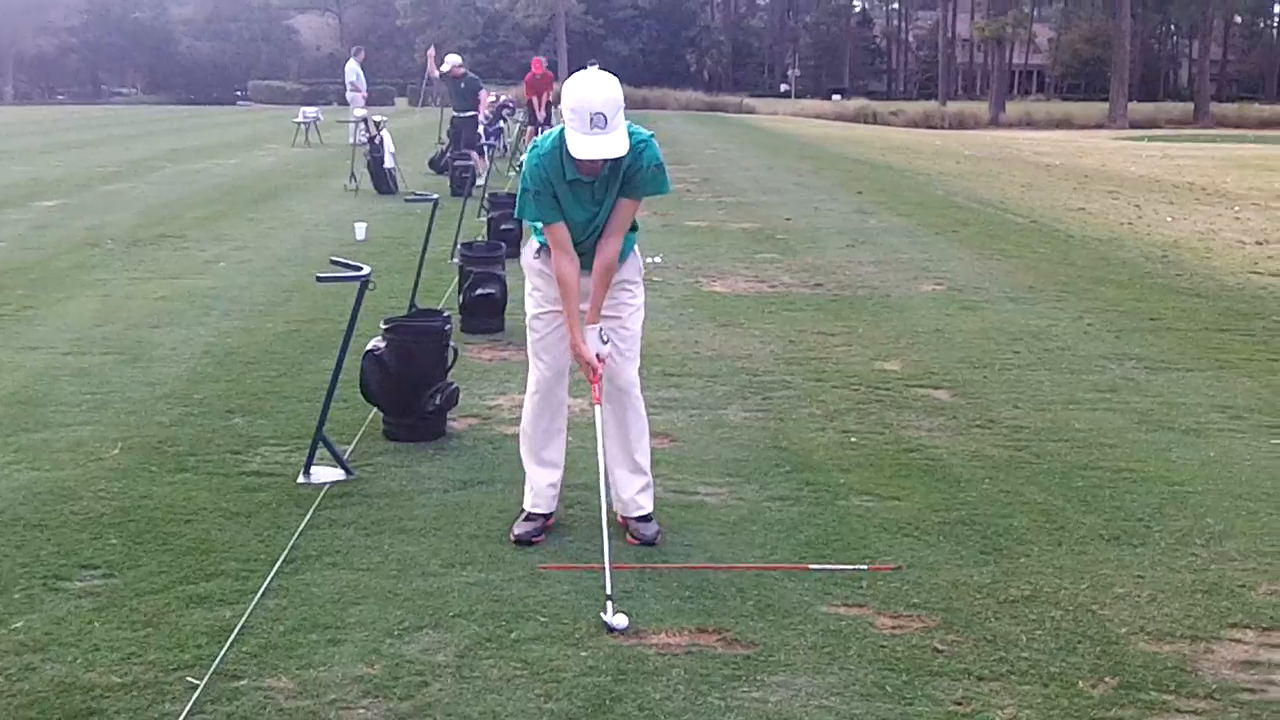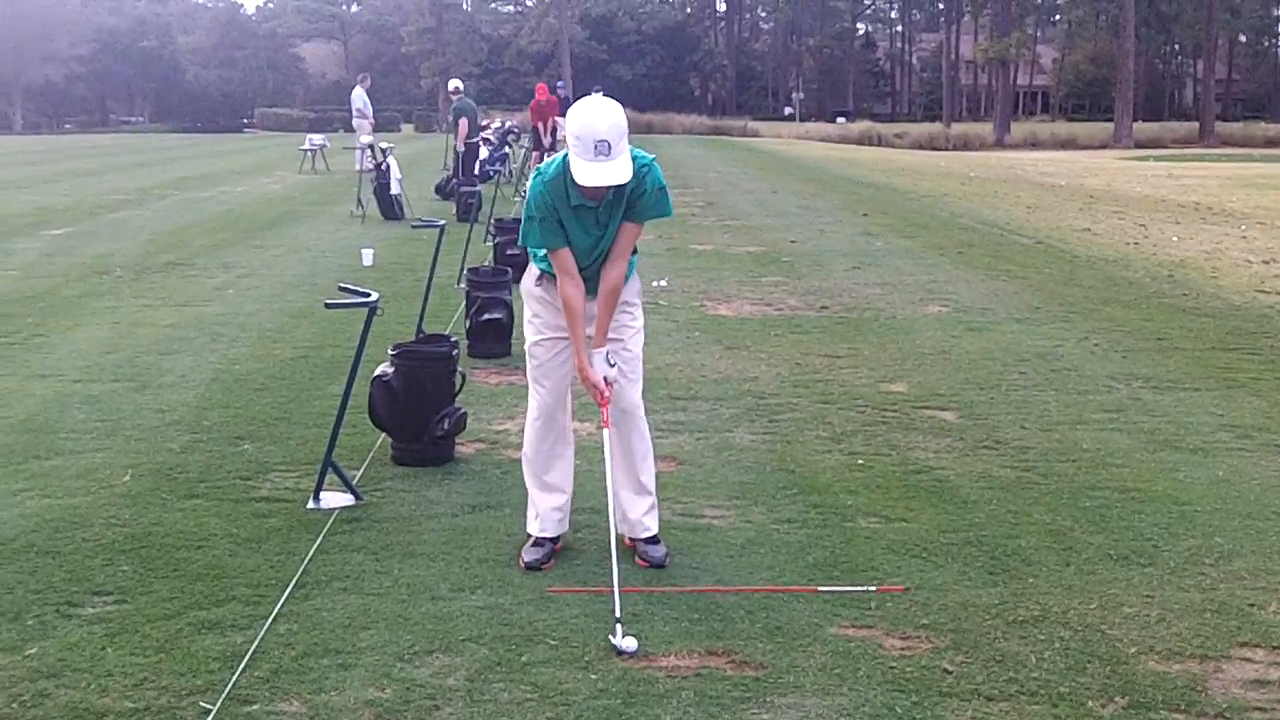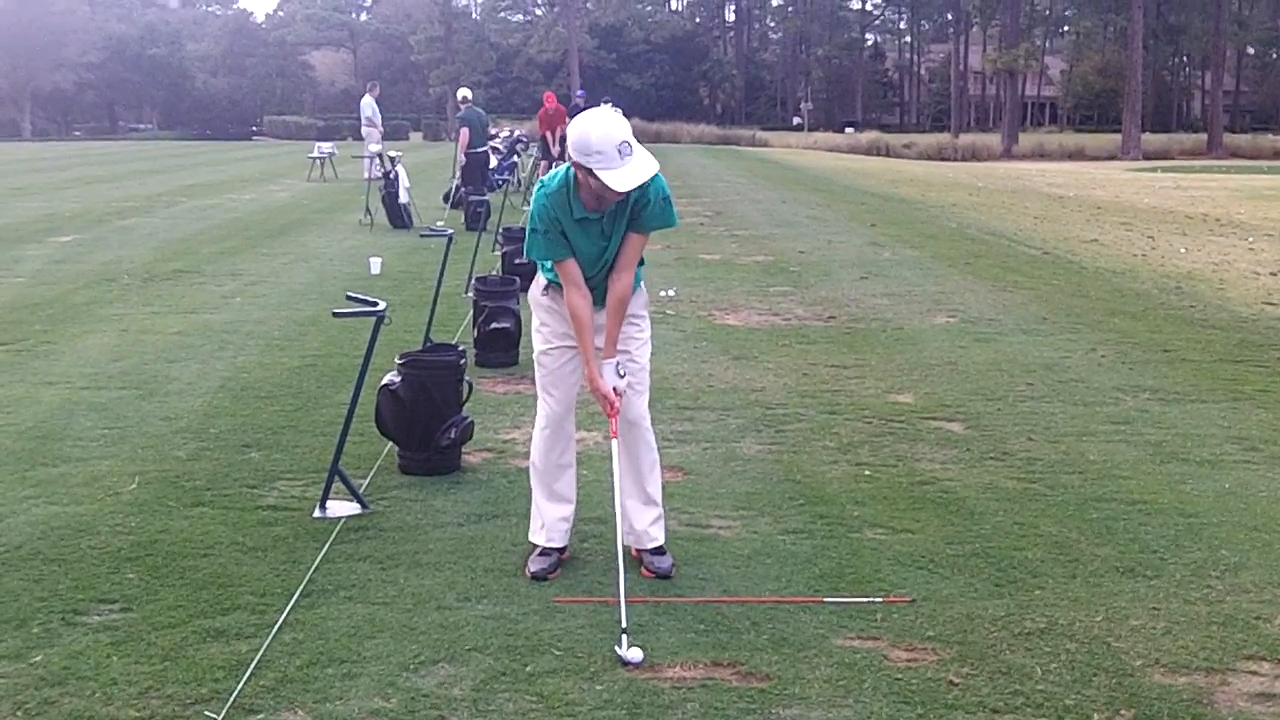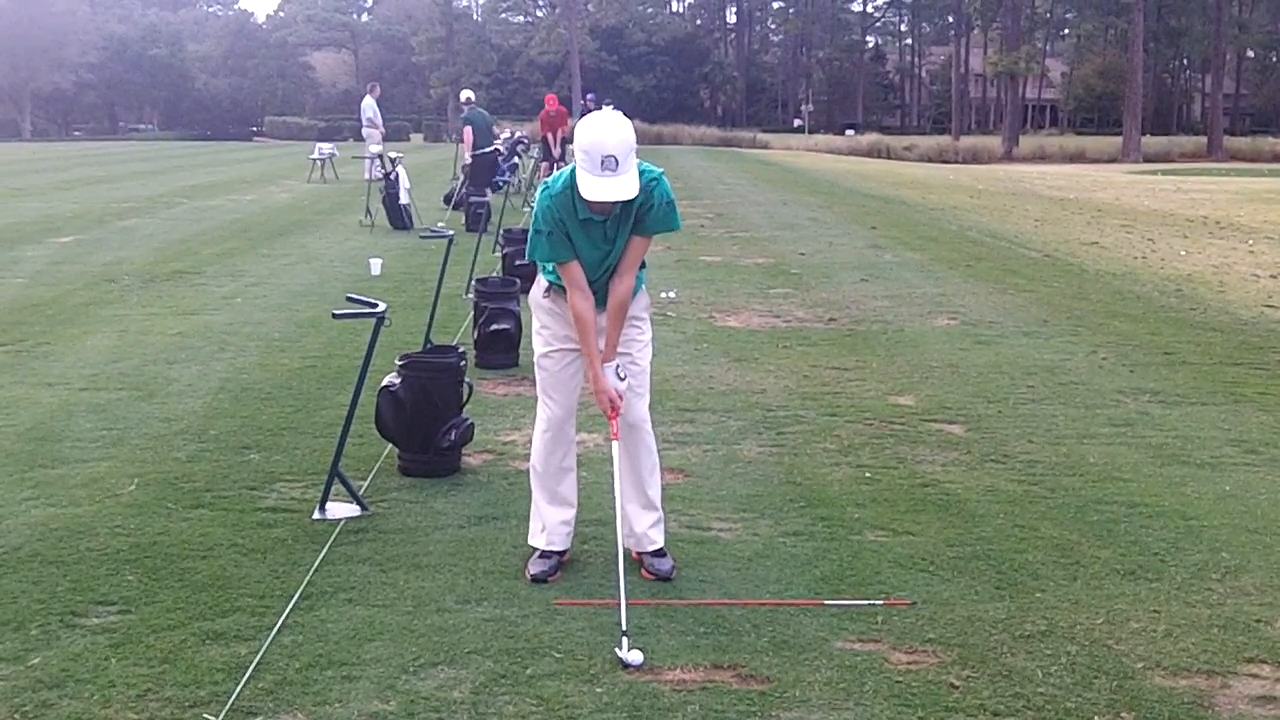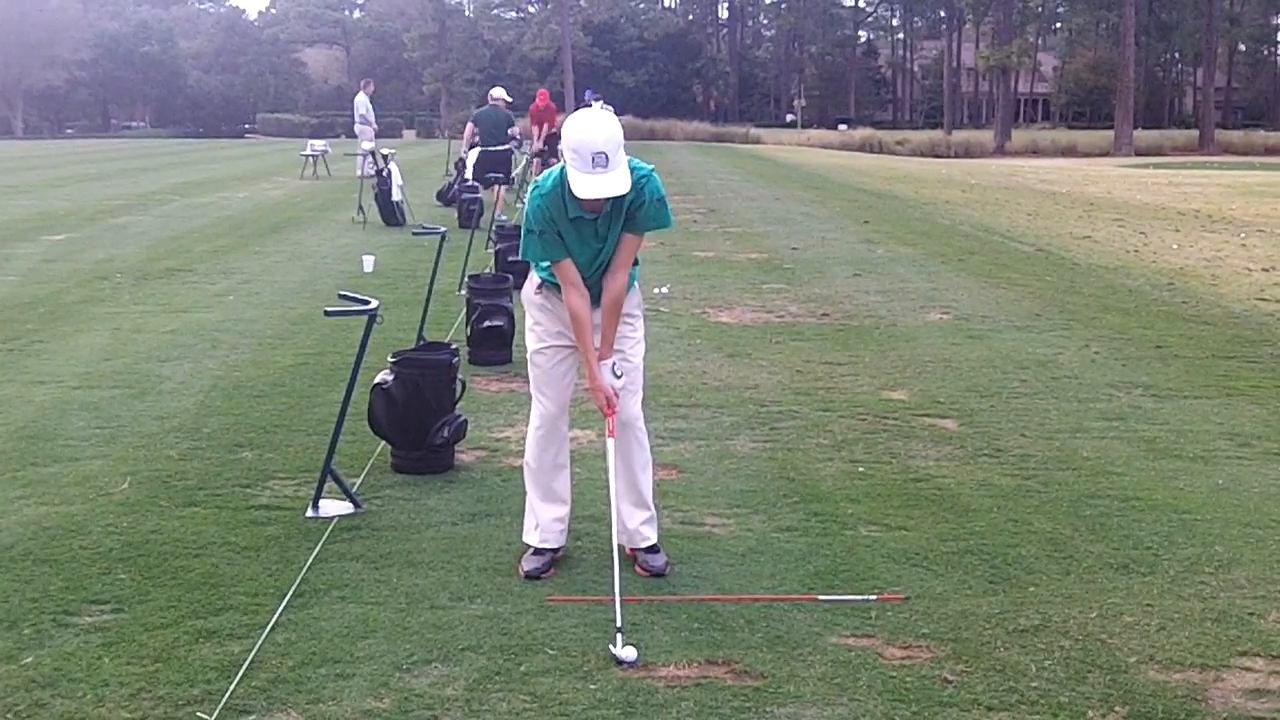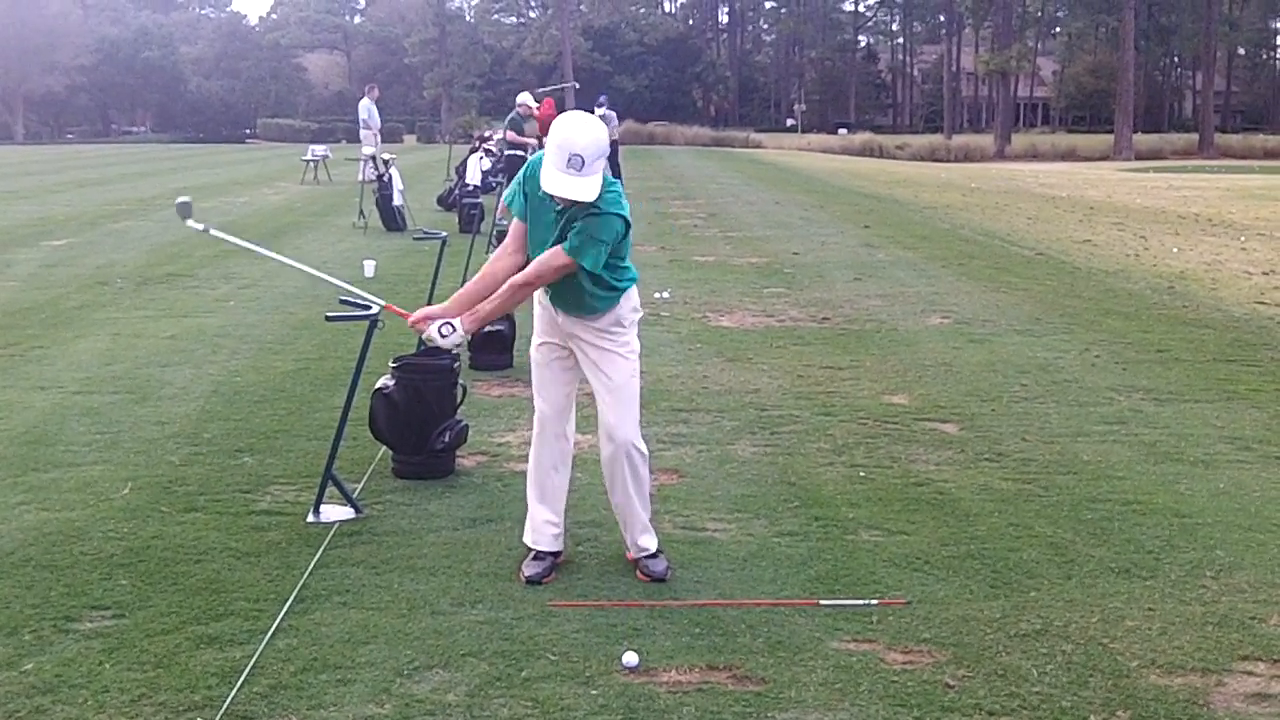
dt=0.7s
person 1, frame 1
left shoulder: (642, 151)
right shoulder: (542, 159)
left elbow: (611, 241)
right elbow: (564, 253)
left wrist: (595, 324)
right wrist: (575, 334)
left hip: (618, 269)
right hip: (550, 268)
left knee: (623, 382)
right knee: (545, 381)
left ankle: (635, 504)
right ankle: (539, 502)
person 1, frame 2
left shoulder: (643, 174)
right shoulder: (546, 185)
left elbow: (614, 264)
right elbow: (568, 278)
left wrist: (601, 346)
right wrist: (582, 359)
left hip: (618, 292)
right hip: (551, 292)
left knee: (628, 404)
right knee: (547, 405)
left ankle: (641, 525)
right ankle: (546, 527)
person 1, frame 3
left shoulder: (648, 186)
right shoulder: (549, 199)
left elbow: (623, 275)
right elbow: (576, 289)
left wrist: (611, 357)
right wrist: (592, 370)
left hip: (625, 303)
right hip: (559, 302)
left knee: (635, 414)
right knee: (554, 415)
left ankle: (647, 535)
right ankle: (551, 536)
person 1, frame 4
left shoulder: (652, 188)
right shoulder: (553, 199)
left elbow: (623, 278)
right elbow: (578, 291)
left wrist: (611, 358)
right wrist: (595, 372)
left hip: (626, 305)
right hip: (560, 304)
left knee: (635, 418)
right knee: (555, 418)
left ankle: (647, 538)
right ankle: (551, 539)
person 1, frame 5
left shoulder: (643, 184)
right shoulder: (544, 198)
left elbow: (617, 274)
right elbow: (573, 289)
left wrist: (607, 354)
right wrist: (592, 370)
left hip: (619, 303)
right hip: (552, 302)
left knee: (629, 416)
right knee: (548, 416)
left ankle: (640, 534)
right ankle: (545, 536)
person 1, frame 6
left shoulder: (607, 216)
right shoulder: (536, 170)
left elbow: (530, 278)
right elbow: (508, 252)
left wrist: (465, 325)
right wrist: (449, 307)
left hip: (608, 320)
right hip: (555, 314)
left knee: (621, 435)
right knee: (550, 425)
left ankle: (644, 545)
right ankle: (546, 542)
